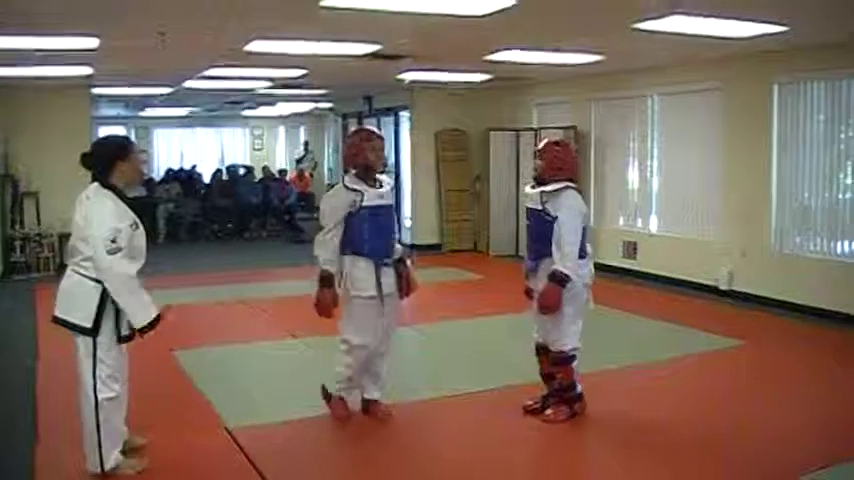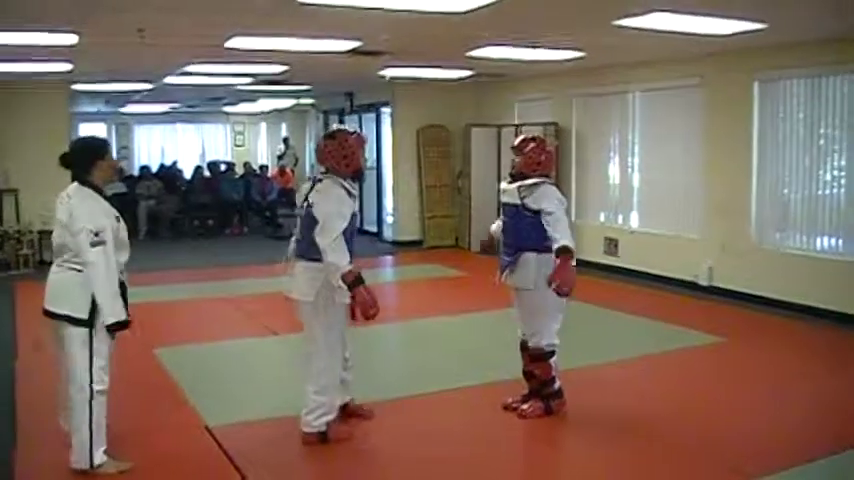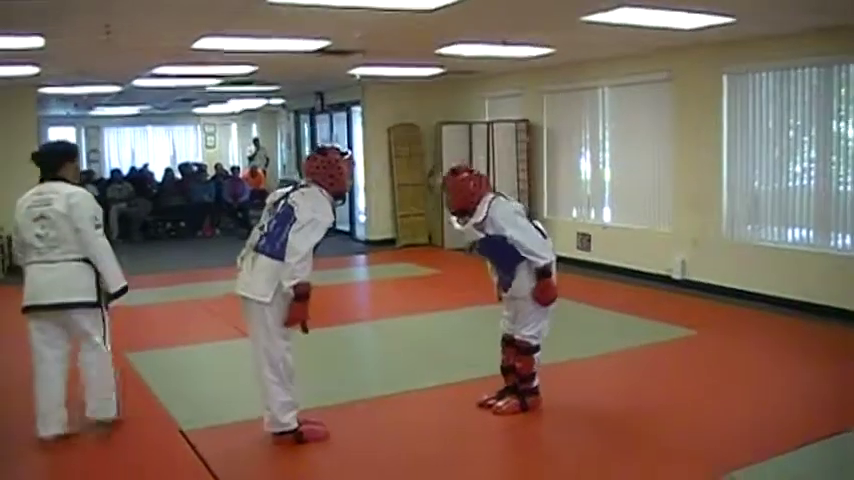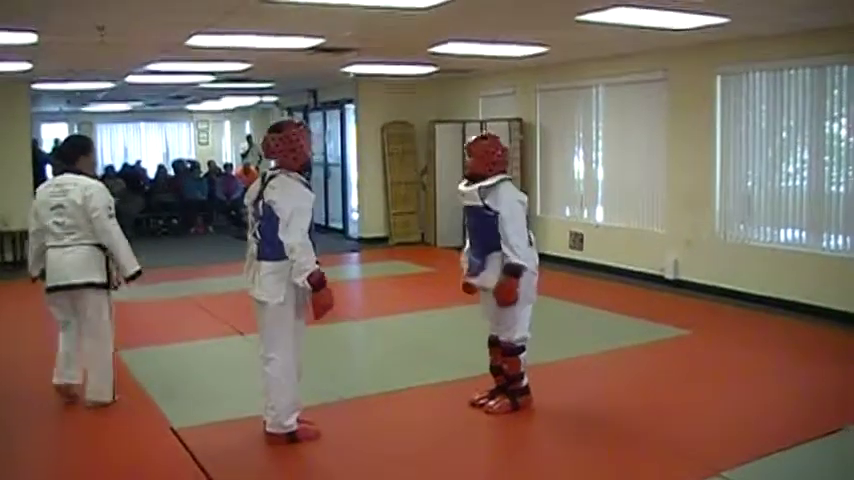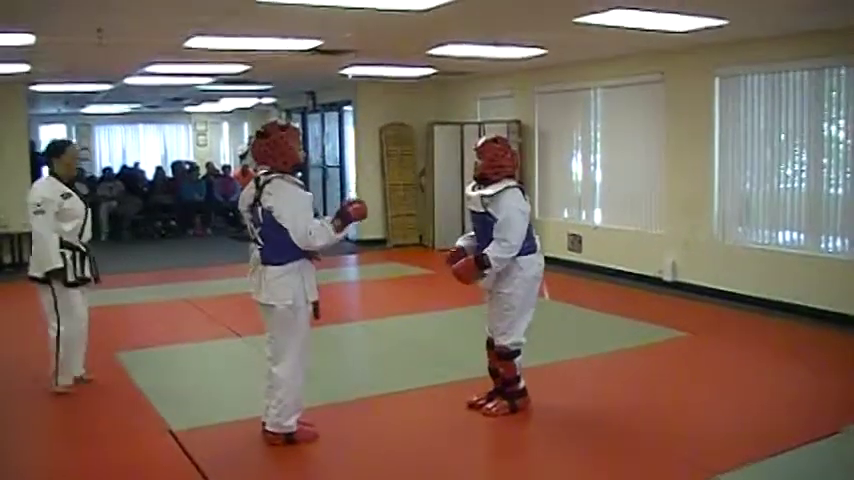
dt=0.5s
person 1, frame 1
left shoulder: (386, 187)
right shoulder: (343, 194)
right elbow: (327, 241)
left wrist: (403, 266)
right wrist: (326, 286)
left hip: (385, 274)
right hip: (357, 275)
left knee: (381, 342)
right knee: (361, 341)
left ankle: (370, 396)
right ankle: (338, 390)
person 1, frame 2
left shoulder: (321, 187)
right shoulder: (336, 194)
right elbow: (332, 247)
right wrist: (358, 287)
left hip: (317, 276)
right hip: (321, 282)
left knee: (337, 345)
right knee: (324, 353)
left ankle: (341, 401)
right ankle: (316, 425)
person 1, frame 3
left shoulder: (293, 193)
right shoulder: (319, 205)
left elbow: (262, 234)
right elbow: (298, 252)
right wrist: (301, 298)
left hip: (257, 275)
right hip: (270, 281)
left knee: (274, 352)
right knee: (275, 354)
left ankle: (284, 418)
right ankle: (286, 425)
person 1, frame 4
left shoulder: (263, 183)
right shoulder: (293, 189)
right elbow: (295, 242)
right wrist: (318, 285)
left hip: (264, 274)
right hip: (282, 278)
left knee: (277, 351)
right knee: (283, 352)
left ankle: (279, 417)
right ankle: (282, 426)
person 1, frame 5
left shoulder: (256, 186)
right shoulder: (288, 191)
right elbow: (309, 237)
right wrist: (344, 217)
left hip: (268, 276)
right hip: (288, 279)
left knee: (279, 351)
right knee: (292, 354)
left ankle: (276, 418)
right ankle: (280, 425)
person 2, frame 1
left shoulder: (99, 196)
right shoulder: (105, 209)
right elbow: (115, 268)
right wrist: (145, 312)
left hip: (96, 298)
right hip: (96, 303)
left knee: (114, 373)
right knee: (103, 380)
left ankle: (116, 437)
right ankle: (106, 459)
person 2, frame 2
left shoulder: (73, 195)
right shoulder: (90, 205)
right elbow: (99, 263)
right wrist: (114, 313)
left hip: (68, 291)
right hip: (85, 298)
left knee: (76, 369)
right knee: (90, 375)
left ankle: (77, 428)
right ankle: (89, 457)
person 2, frame 3
left shoulder: (25, 201)
right shoulder: (78, 197)
left elbow: (20, 249)
right elbow: (96, 244)
right wrist: (115, 283)
left hip: (39, 285)
right hip: (76, 282)
left knee: (48, 357)
right knee: (96, 350)
left ankle: (51, 426)
right ankle: (102, 411)
person 2, frame 4
left shoulder: (44, 190)
right shoulder: (93, 189)
left elbow: (36, 234)
right elbow: (110, 232)
left wrist: (36, 267)
right wrist: (129, 268)
left hip: (57, 266)
right hip: (88, 265)
left knee: (68, 325)
right knee: (98, 332)
left ankle: (66, 379)
right ankle: (98, 393)
person 2, frame 5
left shoulder: (70, 189)
right shoulder: (44, 189)
right elbow: (43, 232)
left wrist: (84, 261)
right wrist: (54, 266)
left hip: (75, 262)
right hip: (57, 264)
left knee: (79, 320)
right knee: (62, 322)
left ankle: (74, 369)
right ankle: (59, 379)
person 3, frame 1
left shoulder: (567, 199)
right shoulder: (540, 195)
left elbow: (567, 247)
left wrist: (556, 285)
right wrist: (529, 277)
left hip: (565, 282)
right hip: (543, 278)
left knee: (562, 341)
right knee: (543, 340)
left ankle: (573, 399)
right ankle: (554, 394)
person 3, frame 2
left shoulder: (545, 193)
right shoulder: (515, 190)
left elbow: (560, 230)
left wrist: (564, 261)
right wrist: (495, 232)
left hip: (541, 275)
right hip: (522, 274)
left knee: (541, 337)
right knee: (527, 336)
left ankle: (552, 396)
right ankle: (535, 391)
person 3, frame 3
left shoulder: (499, 211)
right shoulder: (472, 217)
left elbow: (534, 243)
left wrist: (545, 278)
right wrist: (501, 282)
left hip: (531, 277)
right hip: (513, 279)
left knee: (526, 335)
right knee: (509, 334)
left ankle: (528, 394)
right ankle: (512, 387)
person 3, frame 4
left shoulder: (504, 193)
right shoulder: (474, 191)
left elbow: (515, 241)
left wrist: (511, 278)
right wrist: (469, 271)
left hip: (509, 272)
right hip: (489, 272)
left knee: (510, 333)
right knee: (496, 332)
left ankle: (519, 392)
right ankle: (502, 385)
person 3, frame 5
left shoulder: (510, 198)
right shoulder: (484, 192)
left elbow: (507, 245)
left wrist: (473, 263)
right wrist: (463, 250)
left hip: (517, 273)
right hip: (500, 274)
left knee: (507, 335)
right knee: (495, 333)
left ankle: (516, 394)
right ankle: (500, 388)
